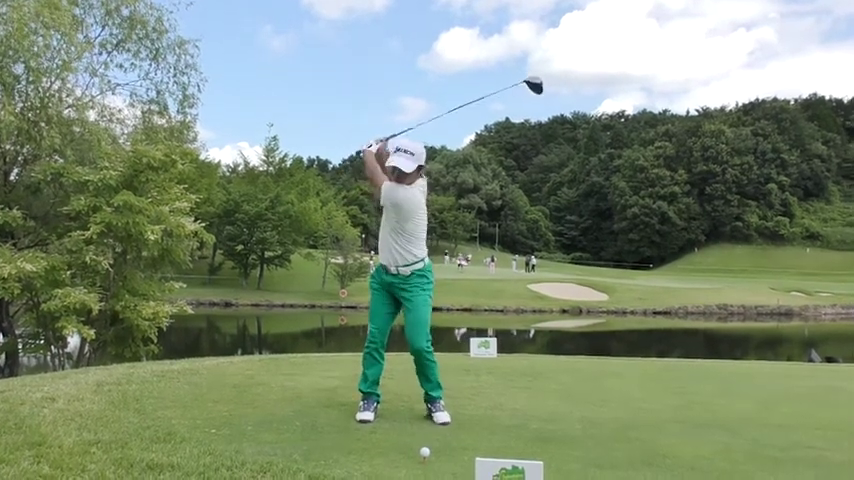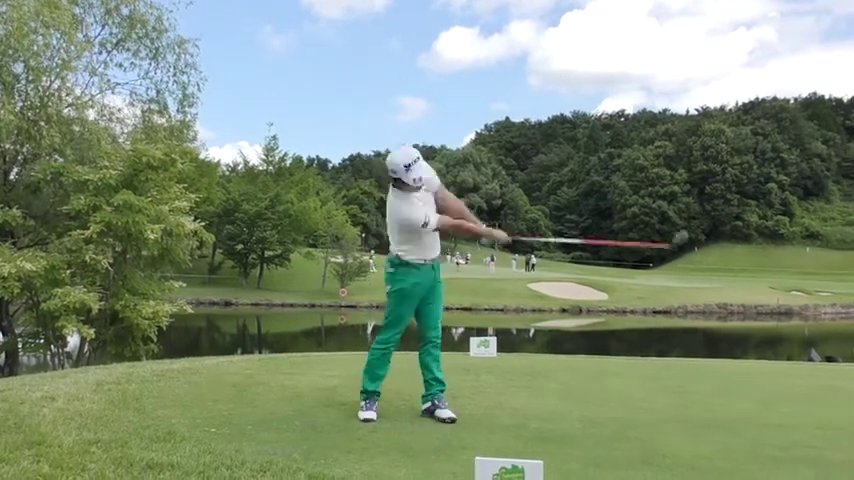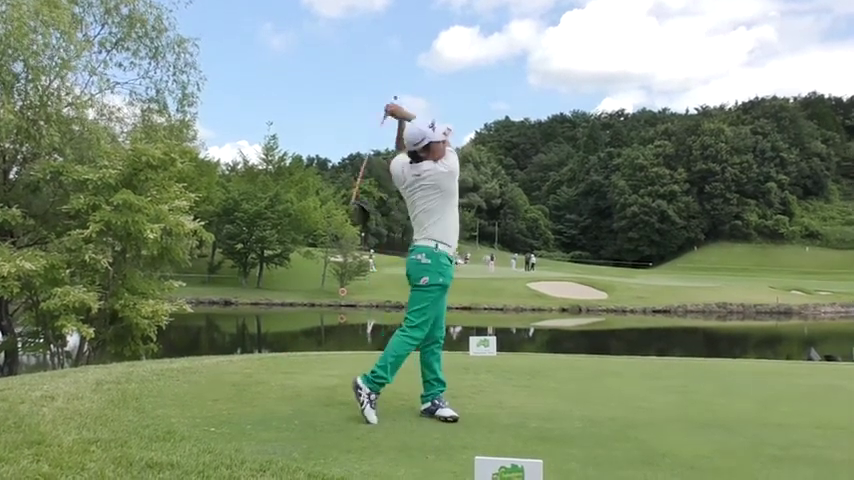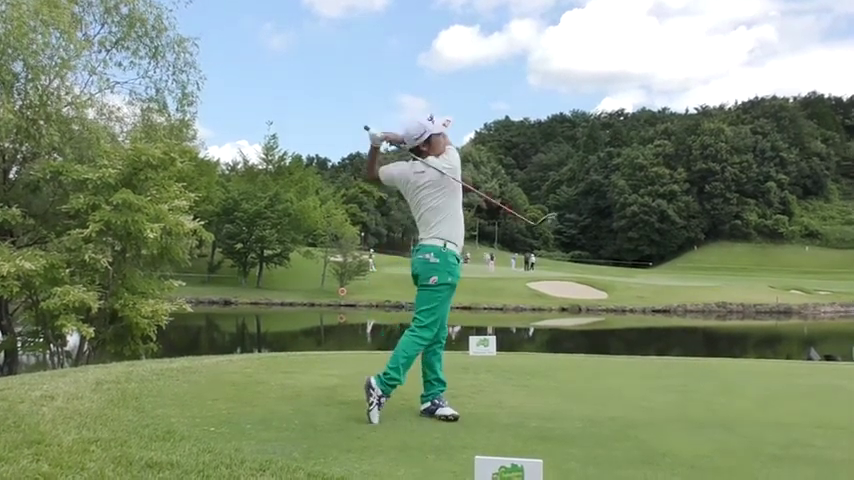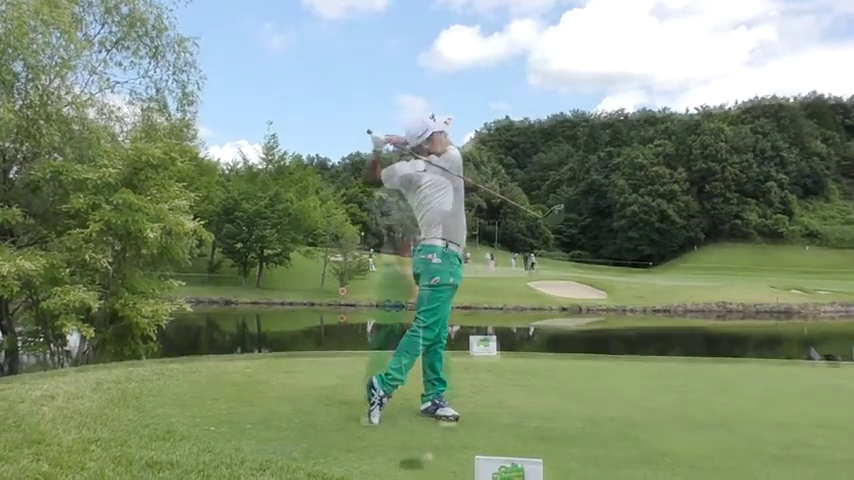
dt=0.3s
person 1, frame 1
left shoulder: (402, 195)
right shoulder: (418, 183)
left elbow: (375, 176)
left wrist: (369, 154)
right wrist: (381, 154)
left hip: (414, 277)
right hip: (385, 274)
left knee: (419, 342)
right knee: (375, 339)
left ankle: (434, 399)
right ankle: (369, 398)
person 1, frame 2
left shoulder: (420, 174)
right shoulder: (404, 211)
left elbow: (446, 199)
right elbow: (450, 226)
left wrist: (478, 225)
right wrist: (486, 233)
left hip: (428, 269)
right hip: (405, 271)
left knee: (431, 336)
right knee: (389, 337)
left ankle: (433, 399)
right ankle: (369, 396)
person 1, frame 3
left shoulder: (400, 168)
right shoulder: (446, 169)
left elbow: (403, 151)
right elbow: (445, 150)
left wrist: (402, 121)
right wrist: (408, 116)
left hip: (425, 257)
right hip: (435, 260)
left knee: (434, 336)
right knee: (415, 328)
left ankle: (433, 398)
right ankle: (371, 383)
person 1, frame 4
left shoulder: (404, 170)
right shoulder: (448, 164)
left elbow: (370, 174)
right elbow: (447, 145)
left wrist: (375, 145)
right wrist: (400, 138)
left hip: (427, 255)
right hip: (441, 257)
left knee: (435, 334)
right knee: (423, 327)
left ankle: (432, 397)
right ankle: (383, 383)
person 1, frame 5
left shoulder: (414, 172)
left hip: (427, 256)
right hip: (442, 257)
left knee: (436, 334)
right knee: (425, 329)
left ankle: (434, 397)
right ankle: (384, 385)
